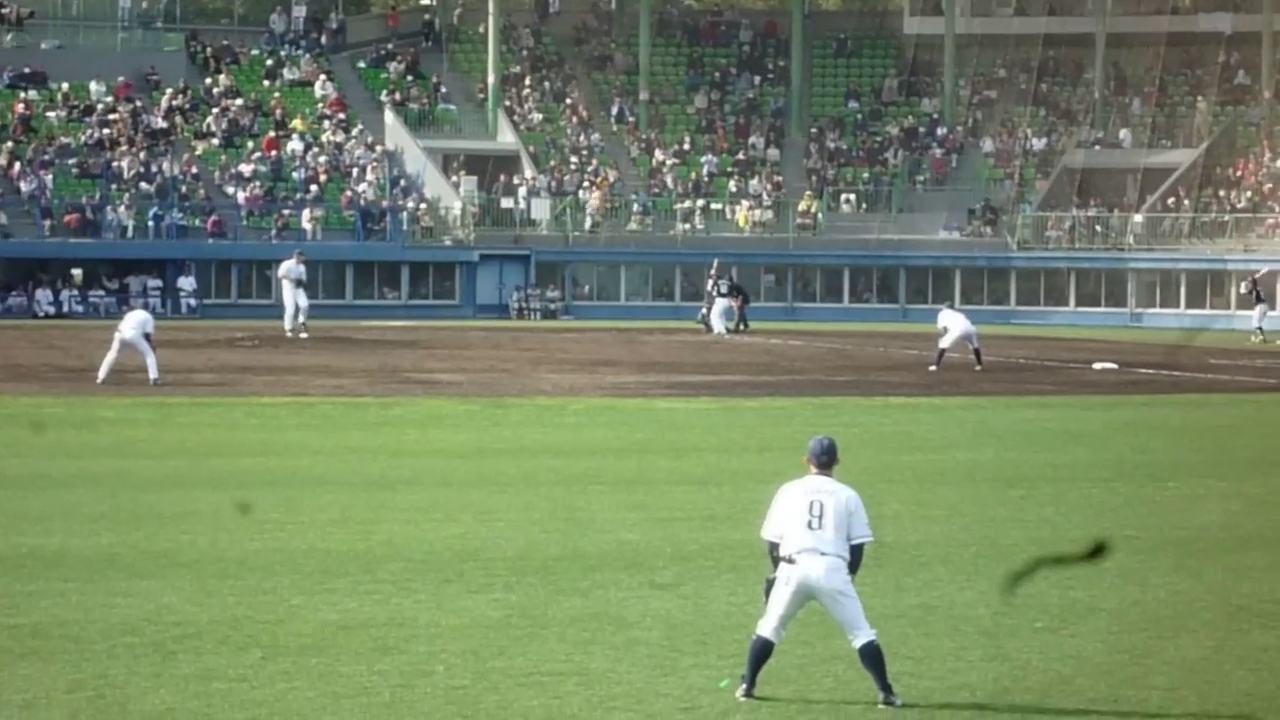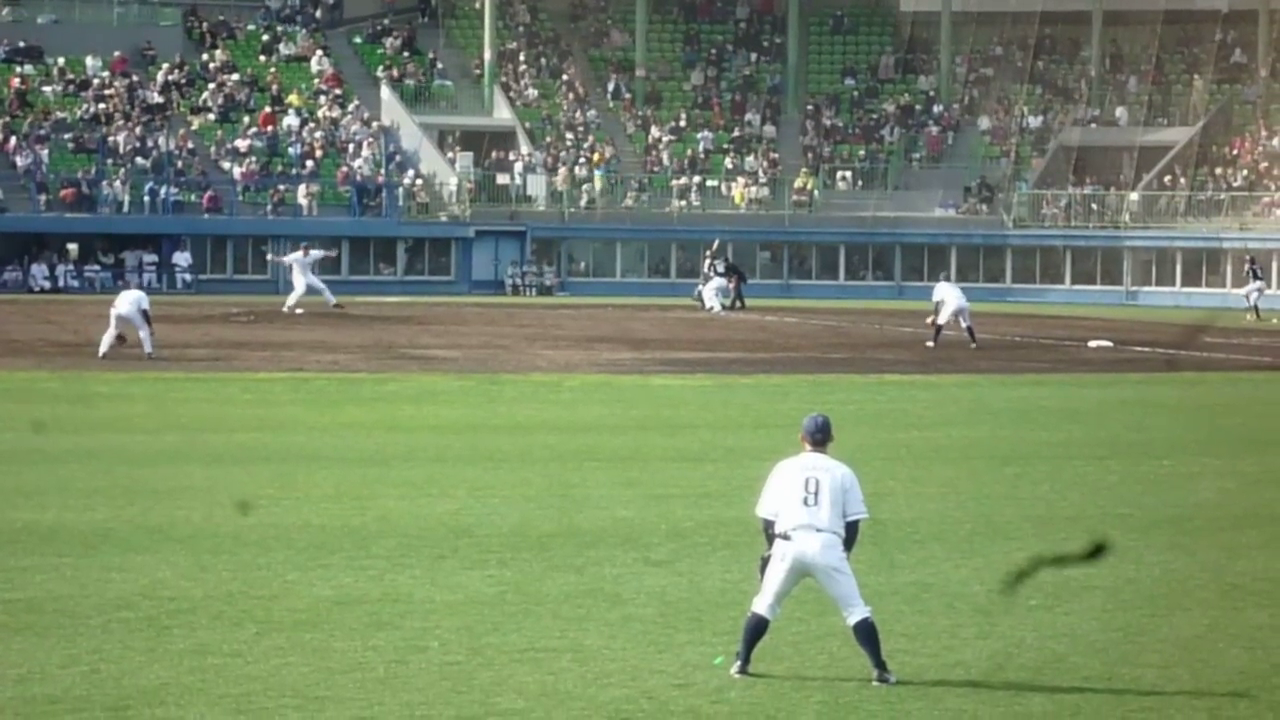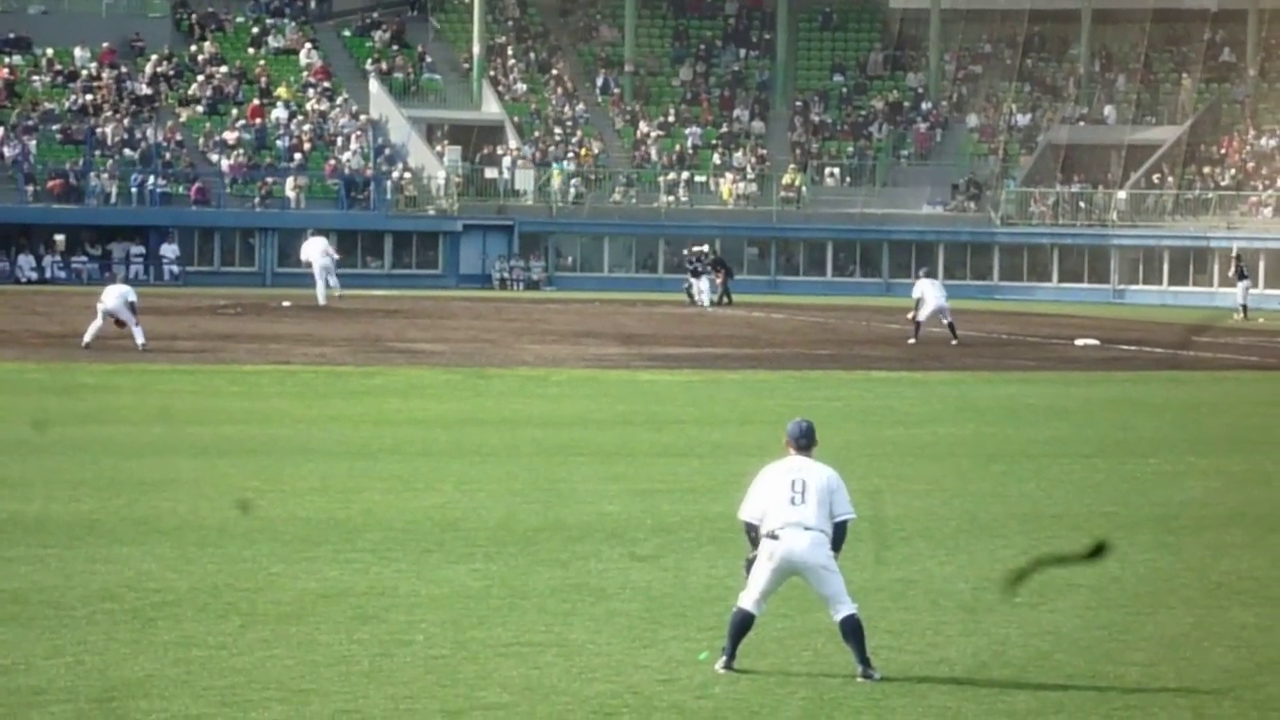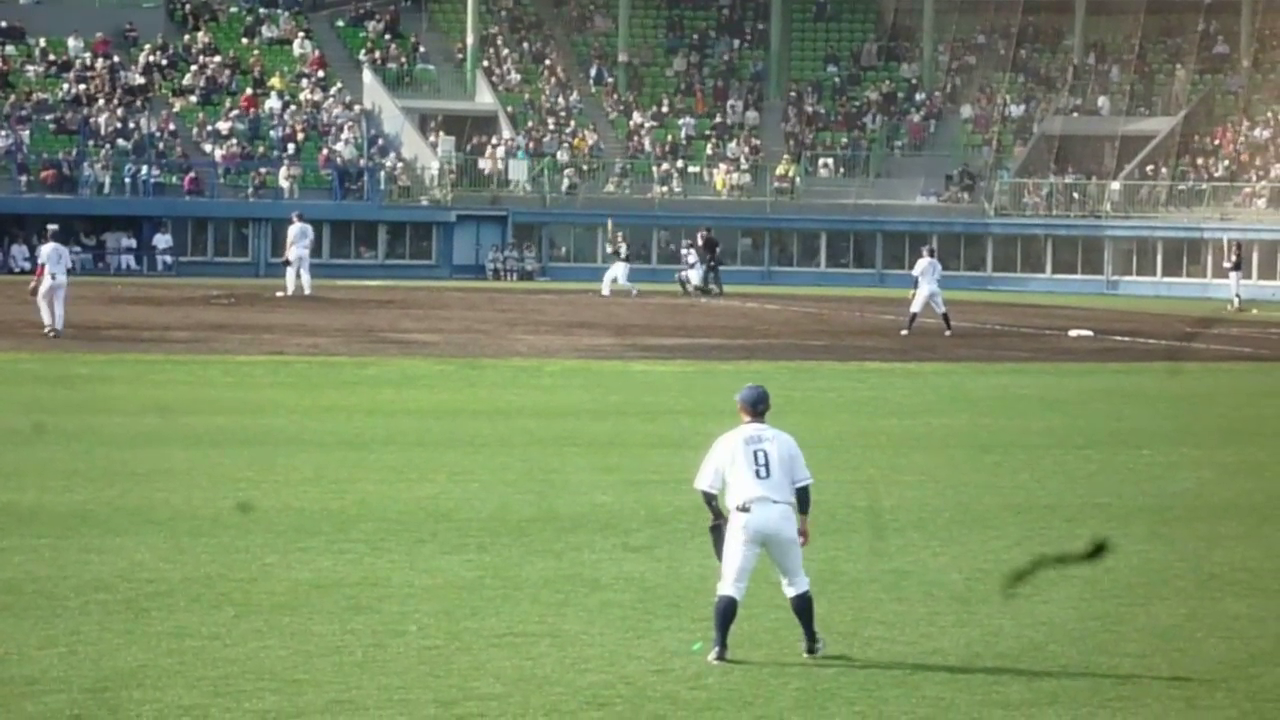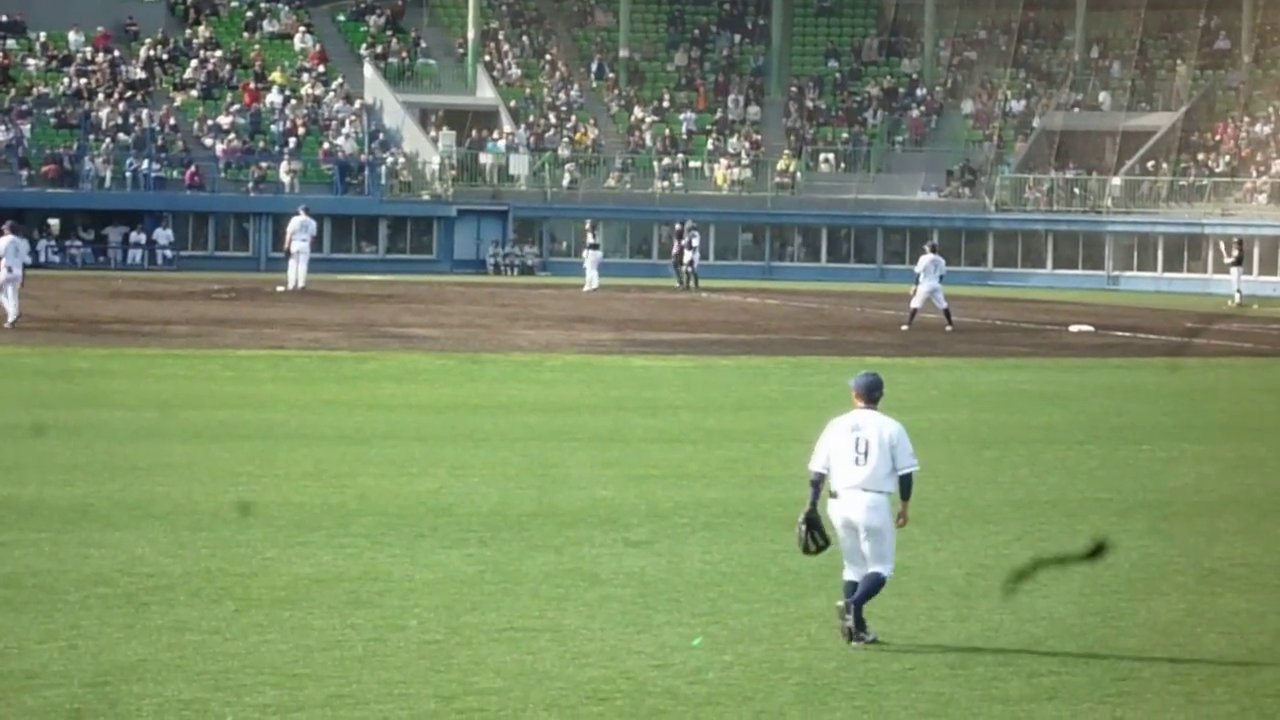
dt=1s
person 1, frame 1
left shoulder: (789, 490)
right shoulder: (847, 495)
left elbow: (772, 540)
right elbow: (858, 545)
left wrist: (778, 571)
right wrist: (849, 575)
left hip: (794, 568)
right hip: (832, 570)
left knee: (769, 628)
right knee: (861, 633)
left ankle: (747, 685)
right ankle: (886, 692)
person 1, frame 2
left shoulder: (784, 468)
right shoulder: (842, 472)
left elbow: (767, 518)
right elbow: (853, 522)
left wrist: (772, 549)
right wrist: (844, 552)
left hip: (789, 545)
right hip: (827, 547)
left knee: (765, 605)
right knee: (856, 610)
left ankle: (742, 663)
right ankle: (879, 669)
person 1, frame 3
left shoulder: (770, 472)
right shoulder: (828, 474)
left elbow: (750, 520)
right elbow: (841, 521)
left wrist: (757, 549)
right wrist: (833, 553)
left hip: (777, 544)
right hip: (815, 544)
left knee: (750, 601)
right knee: (843, 606)
left ankle: (727, 658)
right ankle: (863, 665)
person 1, frame 4
left shoulder: (727, 442)
right shoulder: (785, 440)
left elbow: (707, 489)
right elbow: (802, 485)
left wrist: (717, 515)
right wrist: (803, 521)
left hip: (745, 518)
right hip: (782, 516)
left knee: (731, 585)
right knee: (796, 581)
left ankle: (719, 647)
right ankle: (811, 641)
person 1, frame 5
left shoulder: (837, 425)
right shoulder: (891, 427)
left elbow: (818, 470)
right elbow: (905, 472)
left wrist: (812, 504)
right wrist: (904, 506)
left hip: (840, 503)
right hip: (873, 504)
left knee: (854, 568)
right knee: (881, 567)
left ankle: (858, 628)
right ankle: (850, 605)
